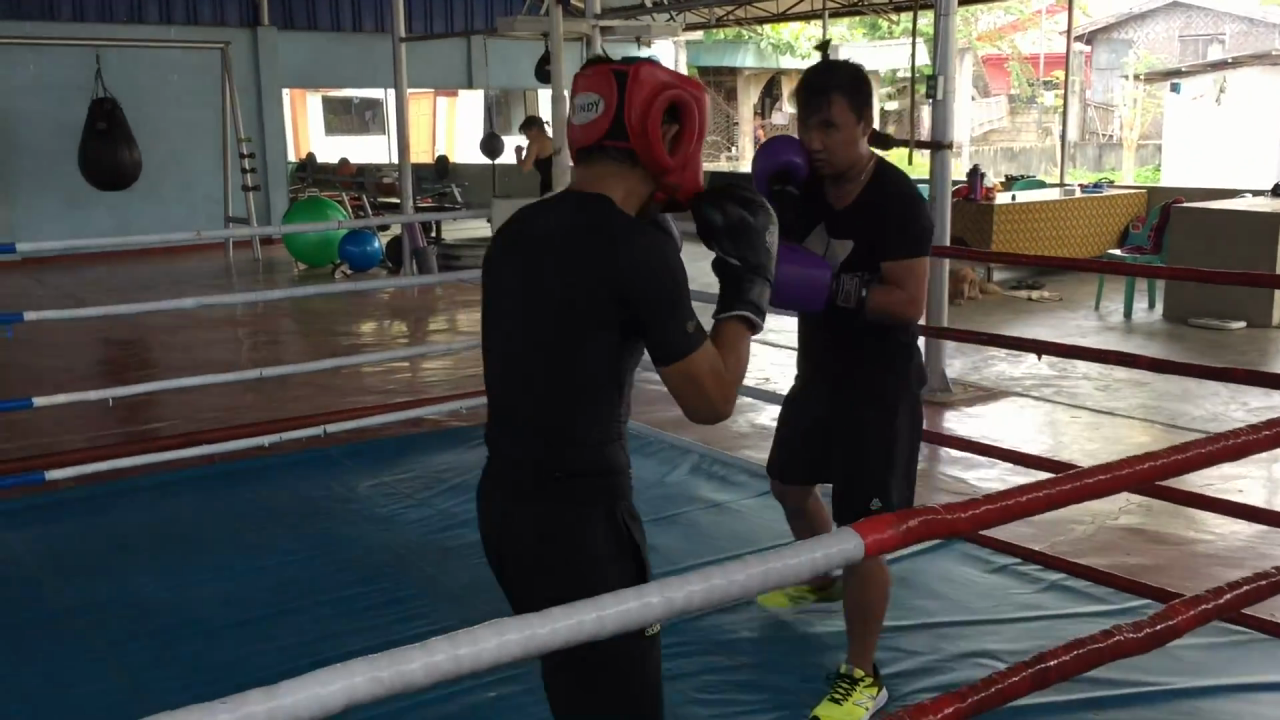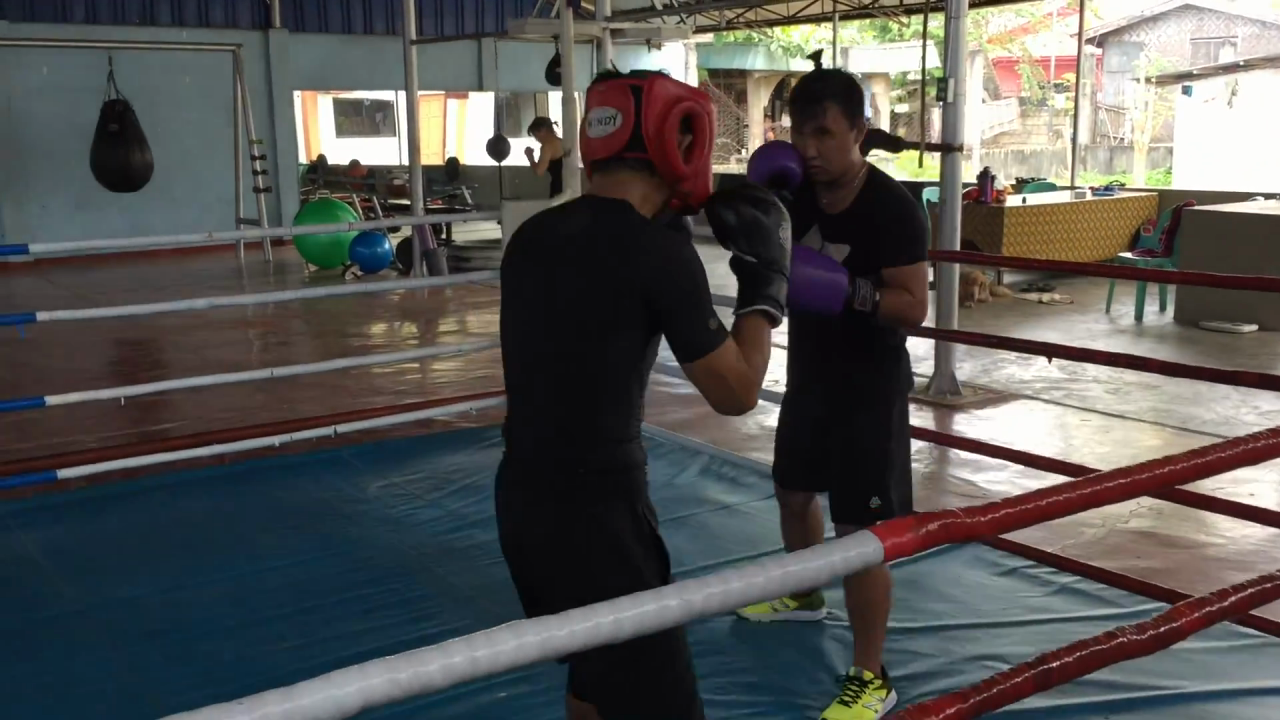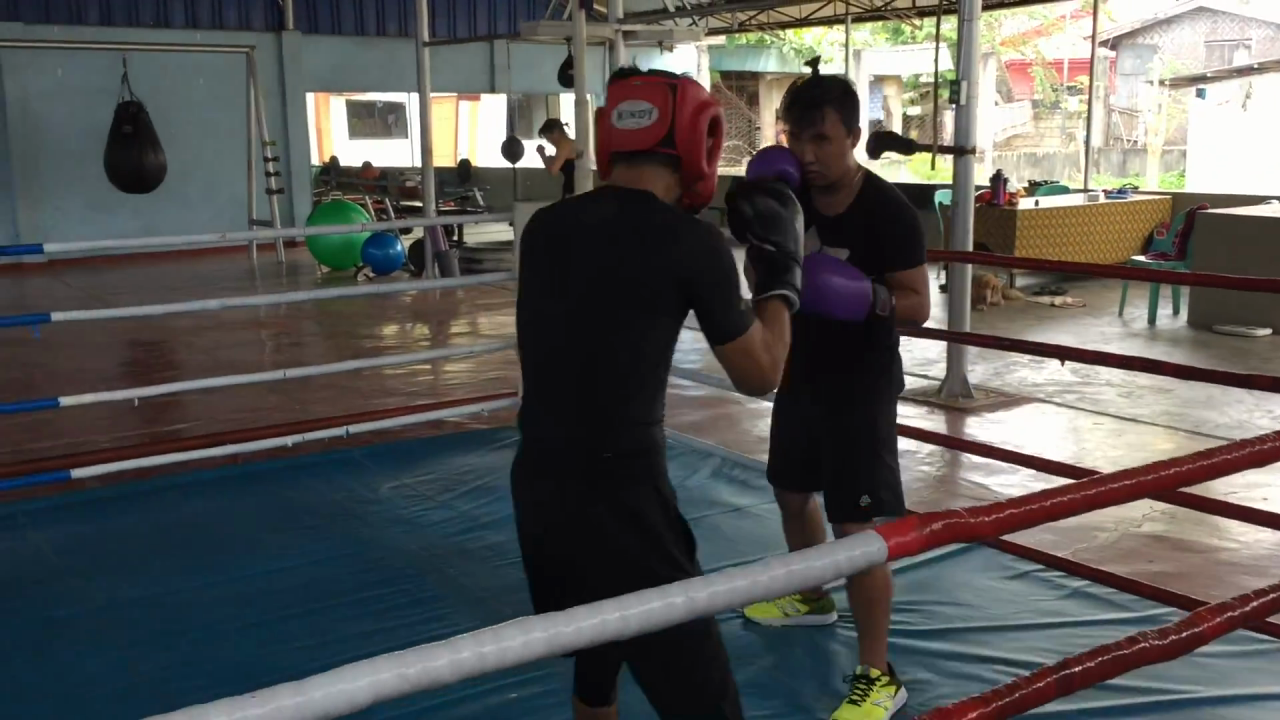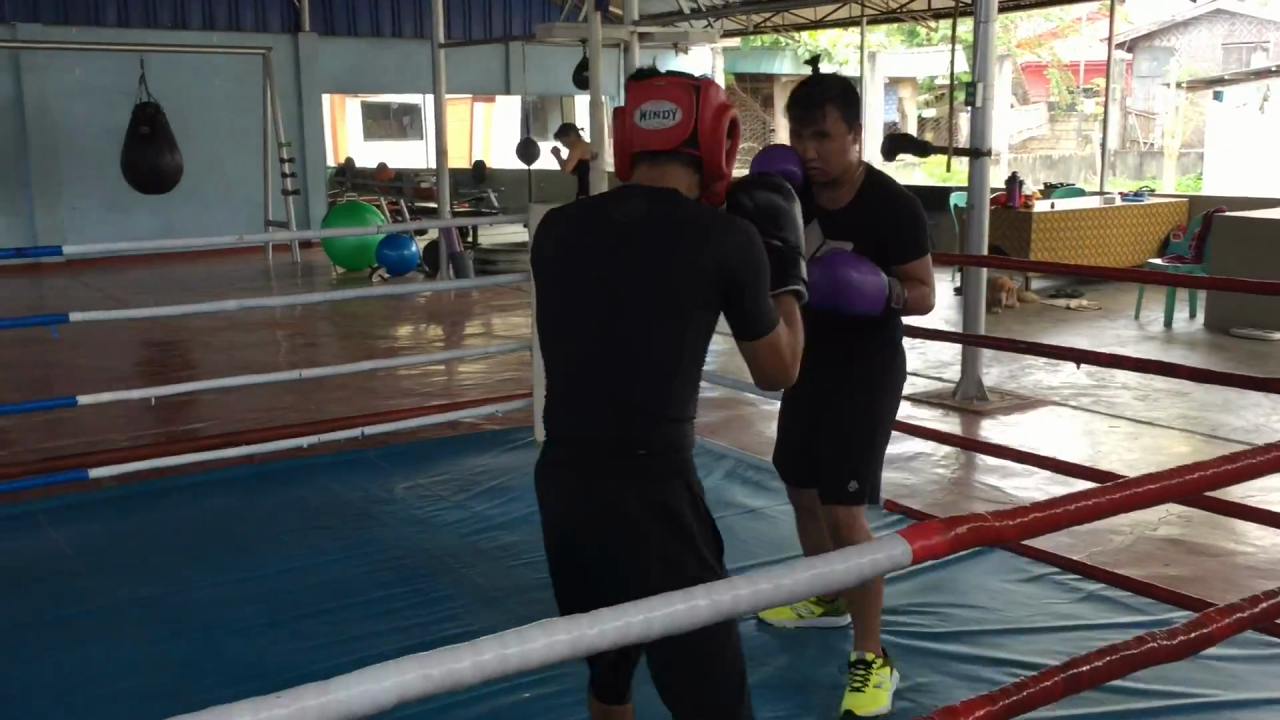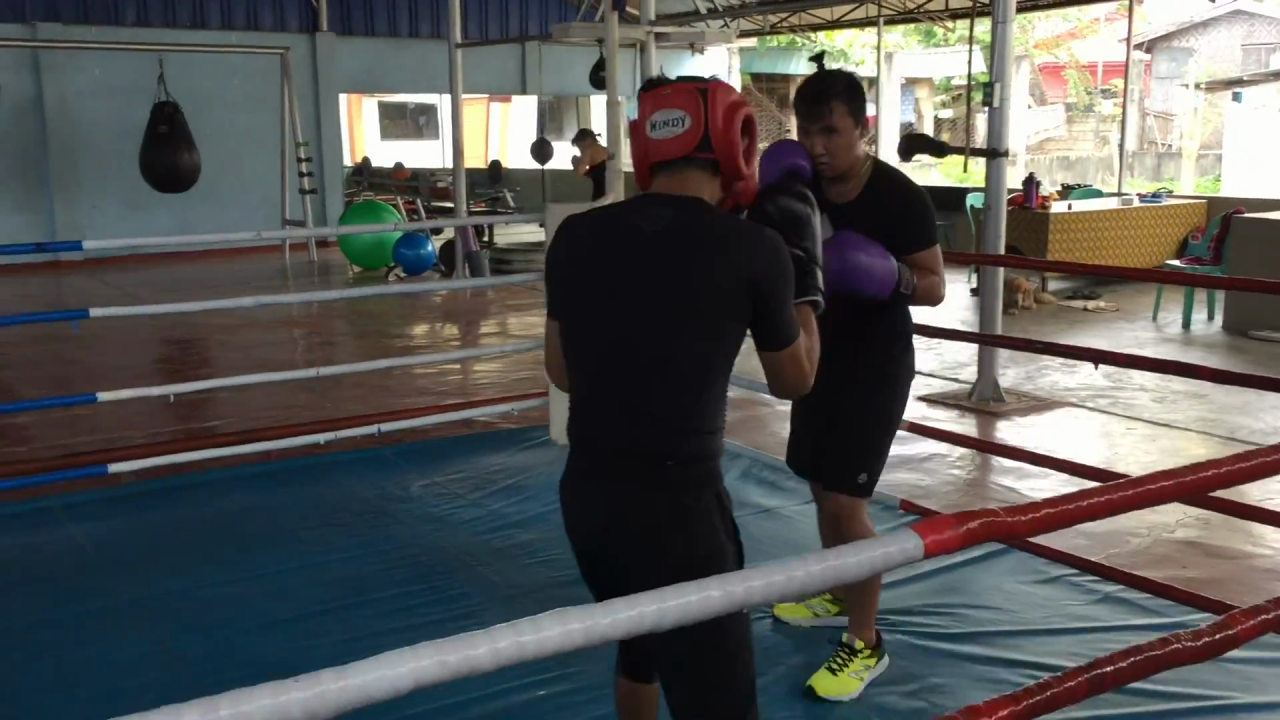
dt=0.1s
person 1, frame 1
left shoulder: (516, 233)
right shoulder: (637, 250)
right elbow: (708, 401)
right wrist: (747, 283)
left hip: (508, 503)
right hip: (578, 517)
left knee: (575, 659)
person 1, frame 2
left shoulder: (531, 237)
right shoulder: (657, 251)
right elbow: (734, 392)
right wrist: (765, 280)
left hip: (524, 500)
right hip: (595, 512)
left knee: (598, 663)
person 1, frame 3
left shoulder: (543, 228)
right shoulder: (692, 241)
right elbow: (758, 375)
right wrist: (780, 265)
left hip: (539, 485)
right hip: (620, 497)
left knee: (595, 657)
person 1, frame 4
left shoulder: (557, 228)
right shoulder: (725, 237)
right elbow: (778, 371)
right wrist: (786, 259)
left hip: (564, 483)
right hip: (652, 494)
left knee: (611, 653)
person 1, frame 5
left shoulder: (576, 237)
right shoulder: (751, 250)
right elbow: (794, 380)
right wrist: (804, 265)
left hip: (588, 494)
right hip: (679, 504)
left knee: (645, 638)
person 2, frame 1
left shoulder: (897, 200)
right shoulder: (801, 184)
left elbow: (909, 302)
right elbow: (771, 273)
left wrist: (833, 288)
right wrist: (772, 217)
left hip: (881, 380)
right hip: (818, 367)
left knee: (858, 527)
right knee: (790, 484)
right ankle: (818, 582)
person 2, frame 2
left shoulder: (892, 207)
right shoulder: (796, 192)
left elbow: (914, 306)
left wrist: (848, 293)
left hip: (870, 384)
right hip: (808, 371)
left knee: (859, 531)
right knee: (793, 493)
right ankle: (803, 593)
person 2, frame 3
left shoulder: (888, 210)
right shoulder: (789, 194)
left elbow: (918, 305)
left wrist: (865, 301)
left hip: (862, 381)
right hip: (801, 371)
left knee: (855, 523)
right knee: (791, 493)
right ankle: (812, 597)
person 2, frame 4
left shoulder: (892, 204)
right shoulder: (795, 191)
left elbow: (924, 294)
left wrist: (881, 294)
left hip: (866, 373)
right hip: (808, 364)
left knee: (844, 509)
right knee: (803, 491)
left ankle: (873, 659)
right ankle: (827, 599)
person 2, frame 5
left shoulder: (899, 197)
right shoulder: (802, 186)
left elbow: (935, 287)
left wrist: (890, 279)
left hip: (876, 367)
right hip: (818, 357)
left knee: (845, 499)
right knee: (823, 490)
left ankle: (862, 642)
right ankle: (838, 596)
